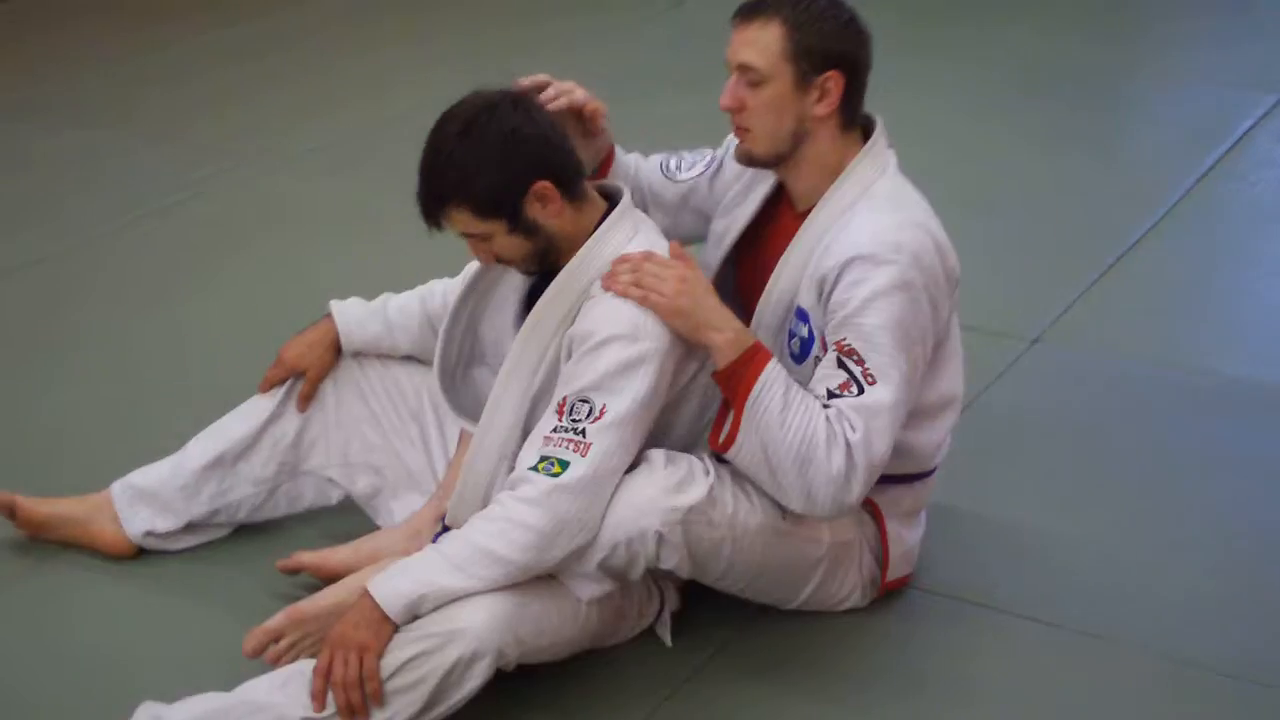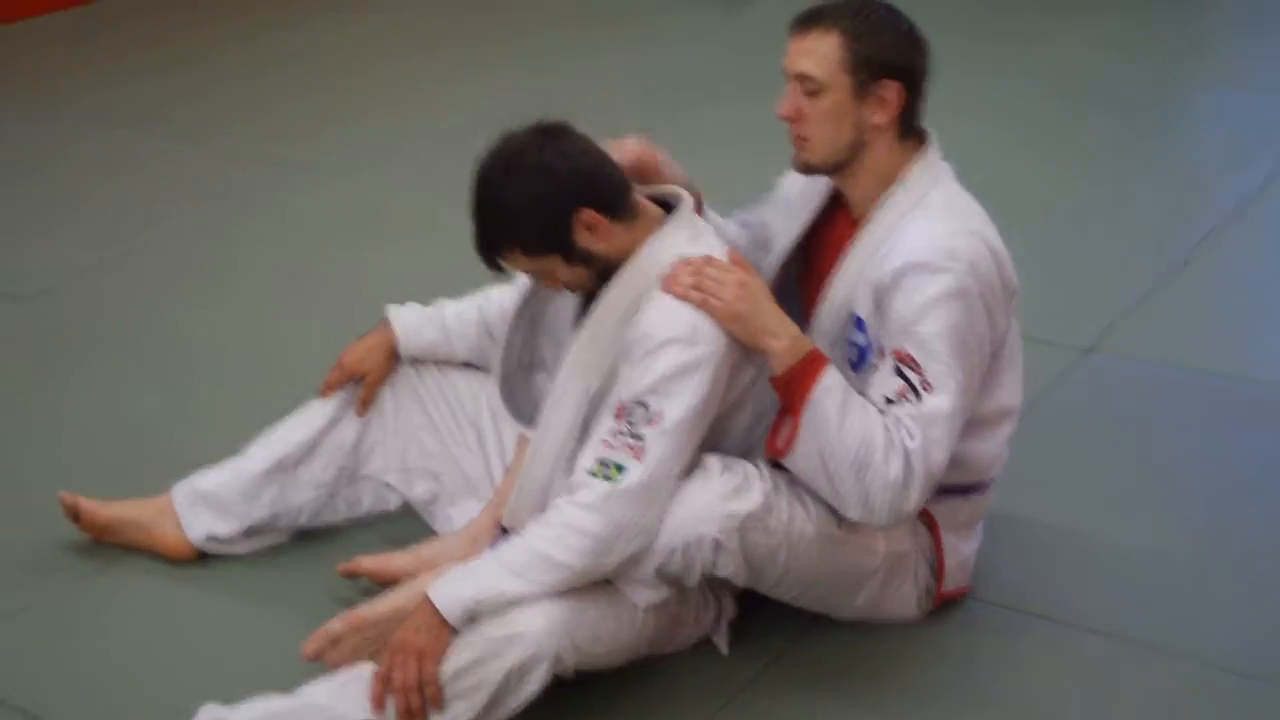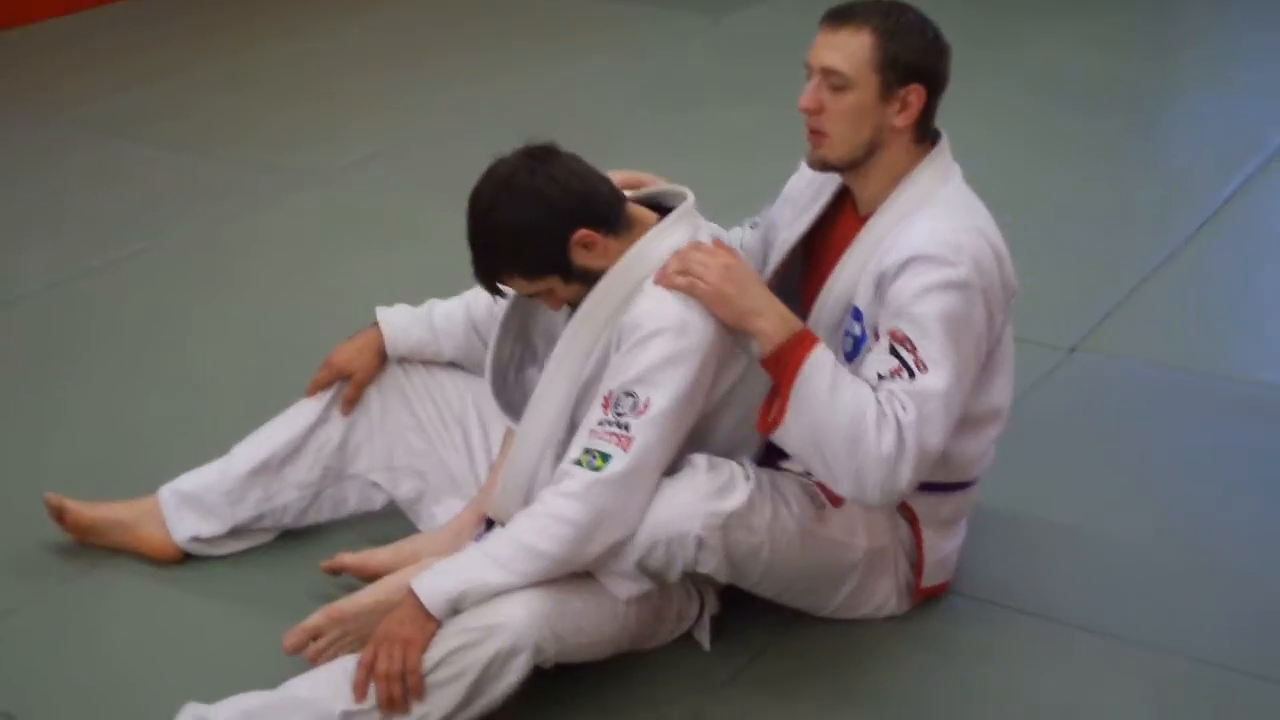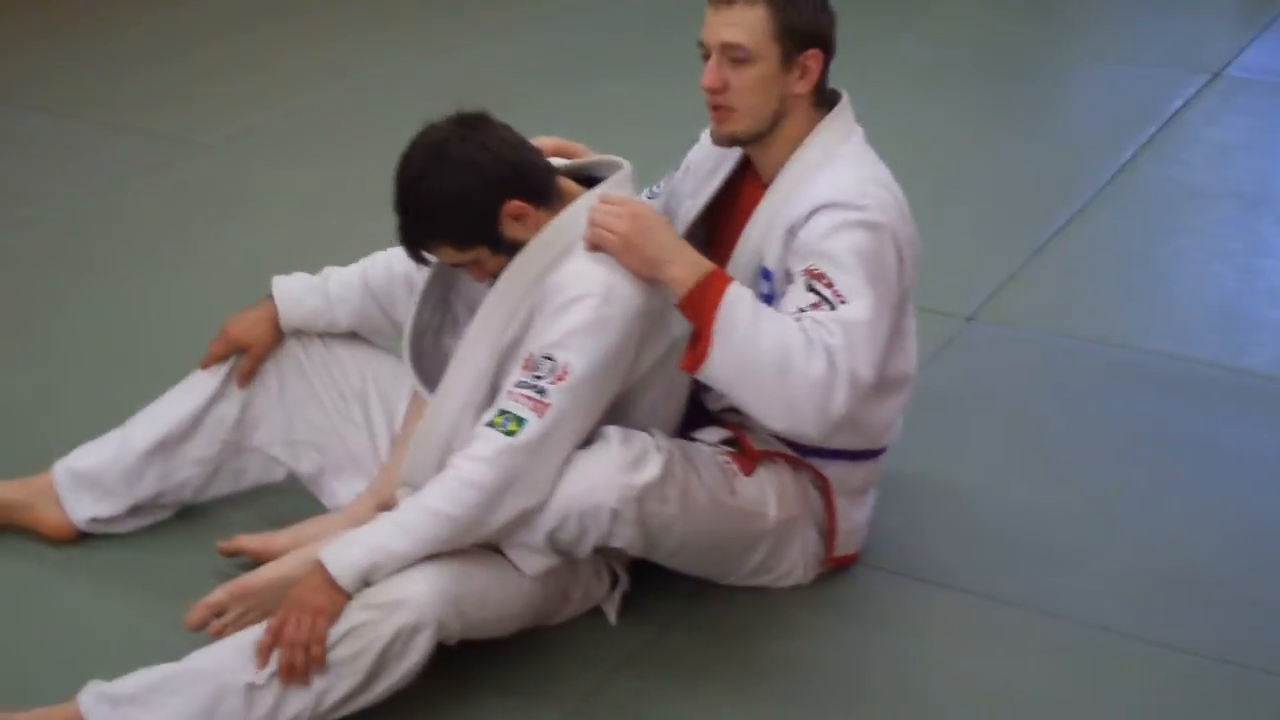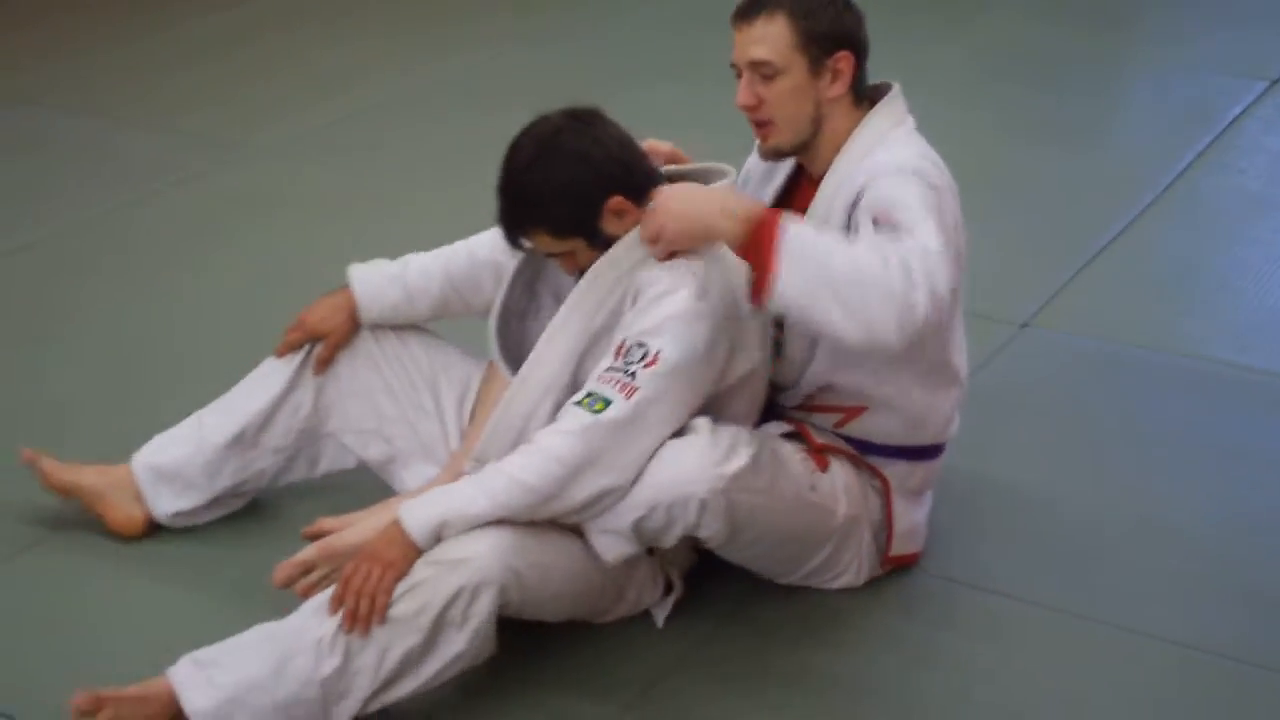
dt=0.4s
person 1, frame 1
left shoulder: (629, 321)
right shoulder: (557, 231)
left elbow: (550, 516)
right elbow: (465, 303)
left wrist: (385, 599)
right wrist: (338, 328)
right hip: (510, 471)
left knee: (466, 626)
right knee: (326, 387)
right ankle: (125, 514)
person 1, frame 2
left shoulder: (683, 327)
right shoulder: (629, 231)
left elbow: (605, 522)
right elbow: (519, 314)
left wrist: (445, 605)
right wrist: (399, 335)
right hip: (580, 474)
left knee: (525, 630)
right knee: (389, 392)
right ankle: (187, 518)
person 1, frame 3
left shoulder: (672, 321)
right shoulder: (626, 229)
left elbow: (591, 511)
right elbow: (506, 315)
left wrist: (431, 596)
right wrist: (387, 336)
right hip: (563, 472)
left knee: (504, 622)
right knee: (376, 393)
right ankle: (173, 519)
person 1, frame 4
left shoulder: (599, 296)
right shoulder: (545, 201)
left elbow: (502, 478)
right elbow: (413, 277)
left wrist: (342, 571)
right wrist: (285, 307)
right hip: (467, 445)
left knee: (411, 599)
right knee: (275, 363)
right ankle: (73, 496)
person 1, frame 5
left shoulder: (694, 293)
right shoulder: (623, 213)
left elbow: (586, 460)
right elbow: (496, 260)
left wrist: (417, 525)
right wrist: (360, 296)
right hip: (532, 445)
left knee: (473, 561)
right knee: (344, 349)
right ankle: (149, 488)
person 2, frame 1
left shoulder: (887, 255)
right shoulder: (758, 163)
left elbow: (832, 476)
right elbow: (642, 198)
left wrist: (720, 333)
right wrist: (592, 150)
left hip: (839, 529)
right hip: (750, 442)
left knee: (651, 501)
person 2, frame 2
left shoulder: (943, 264)
right shoulder: (823, 178)
left elbow: (888, 484)
right elbow: (738, 259)
left wrist: (778, 340)
left hip: (896, 537)
right hip: (810, 448)
left knee: (711, 507)
person 2, frame 3
left shoulder: (945, 257)
right shoulder: (830, 176)
left elbow: (883, 463)
right elbow: (746, 263)
left wrist: (767, 321)
left hip: (881, 531)
right hip: (795, 448)
left knee: (694, 506)
person 2, frame 4
left shoulder: (850, 210)
right shoulder: (731, 145)
left elbow: (815, 396)
right elbow: (654, 226)
left wrist: (681, 268)
left hip: (795, 493)
right hip: (701, 413)
left knee: (611, 480)
person 2, frame 5
left shoulder: (903, 178)
right shoulder: (790, 155)
left elbow: (901, 306)
left wrist: (740, 219)
right wrist: (682, 190)
left hip: (858, 488)
right hip: (773, 415)
left knee: (703, 467)
